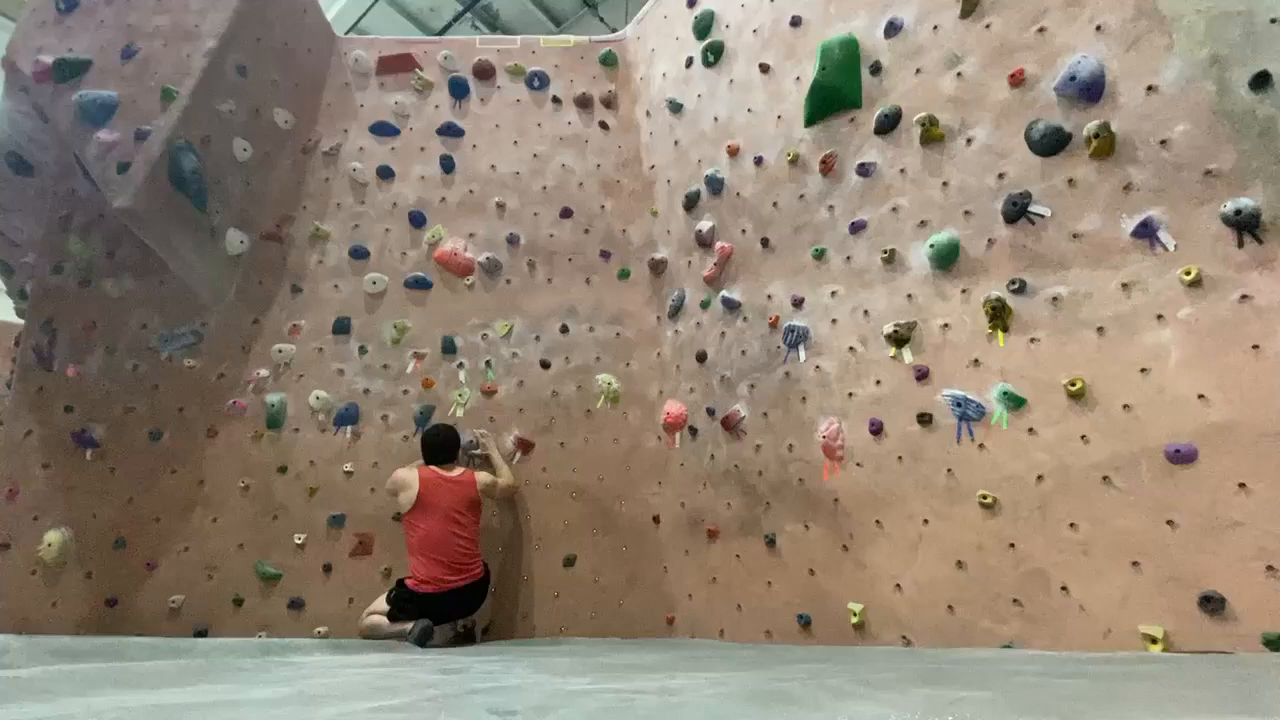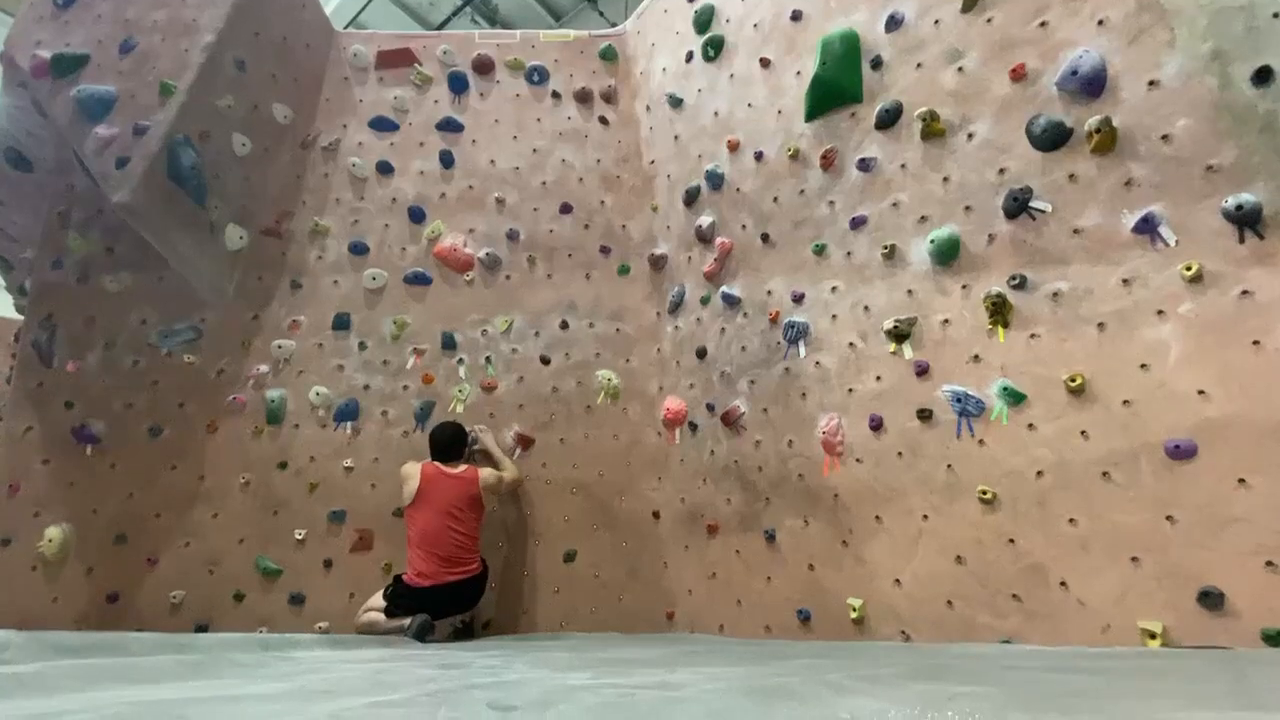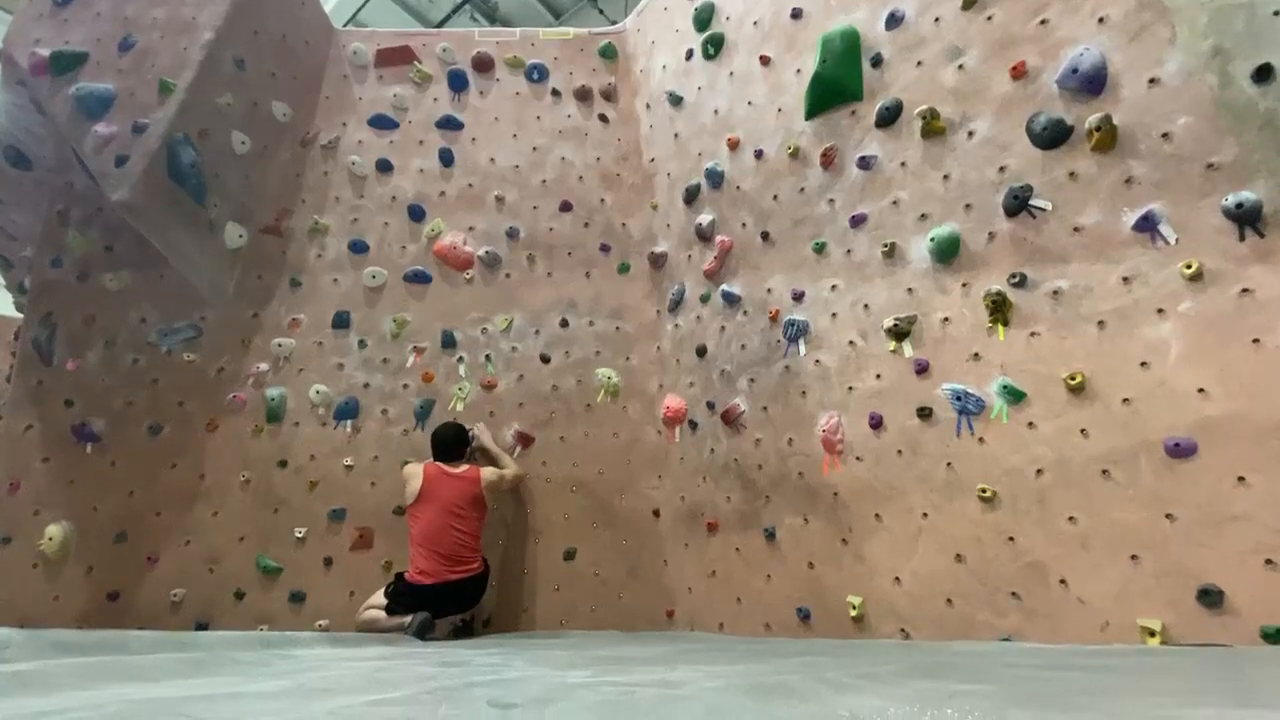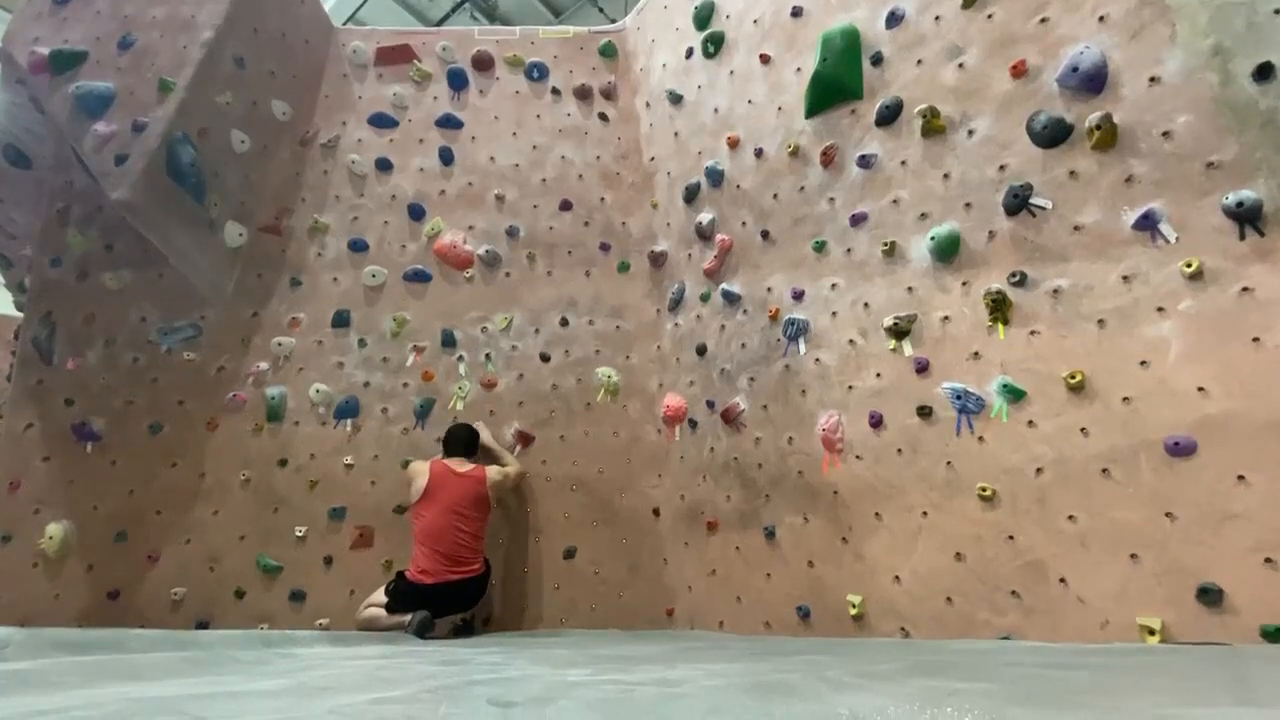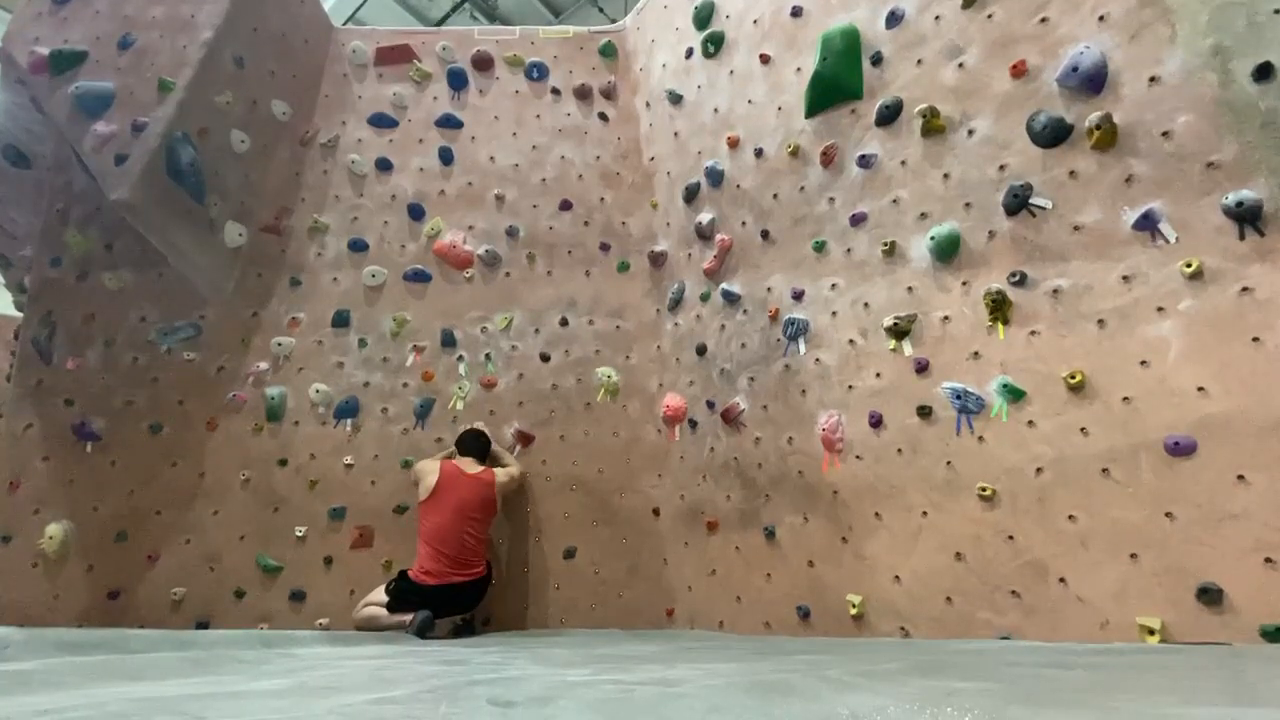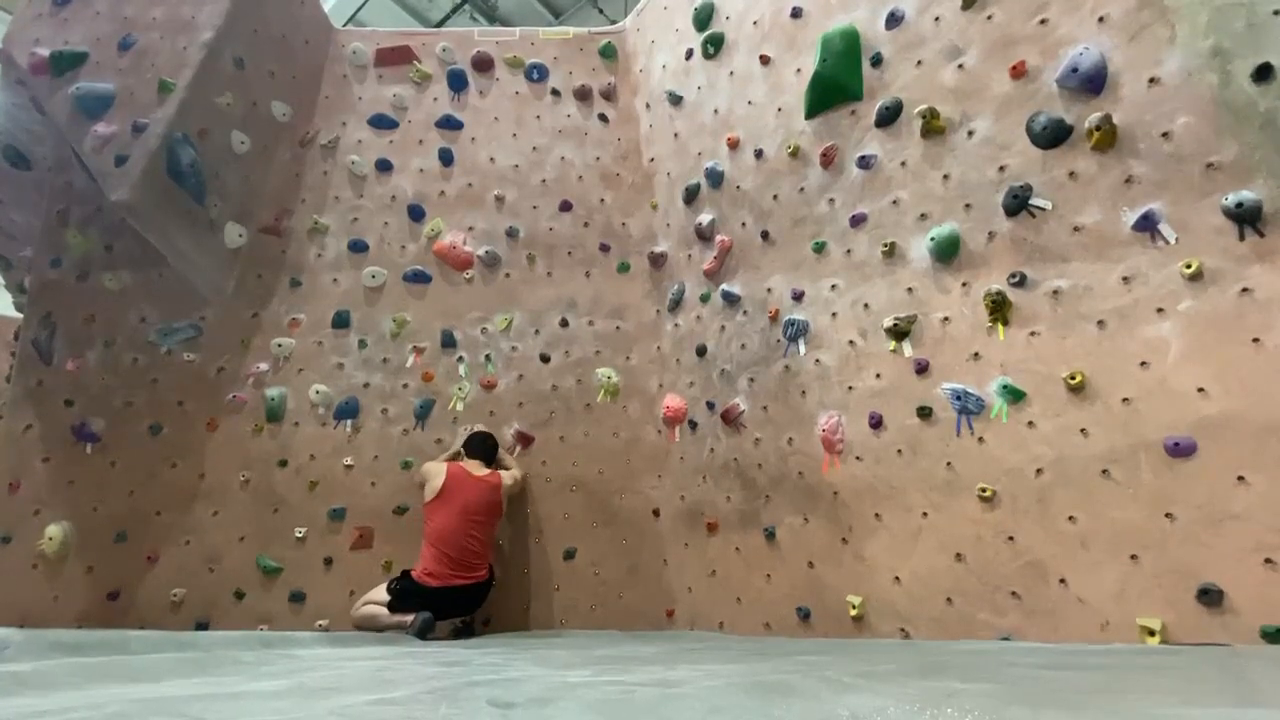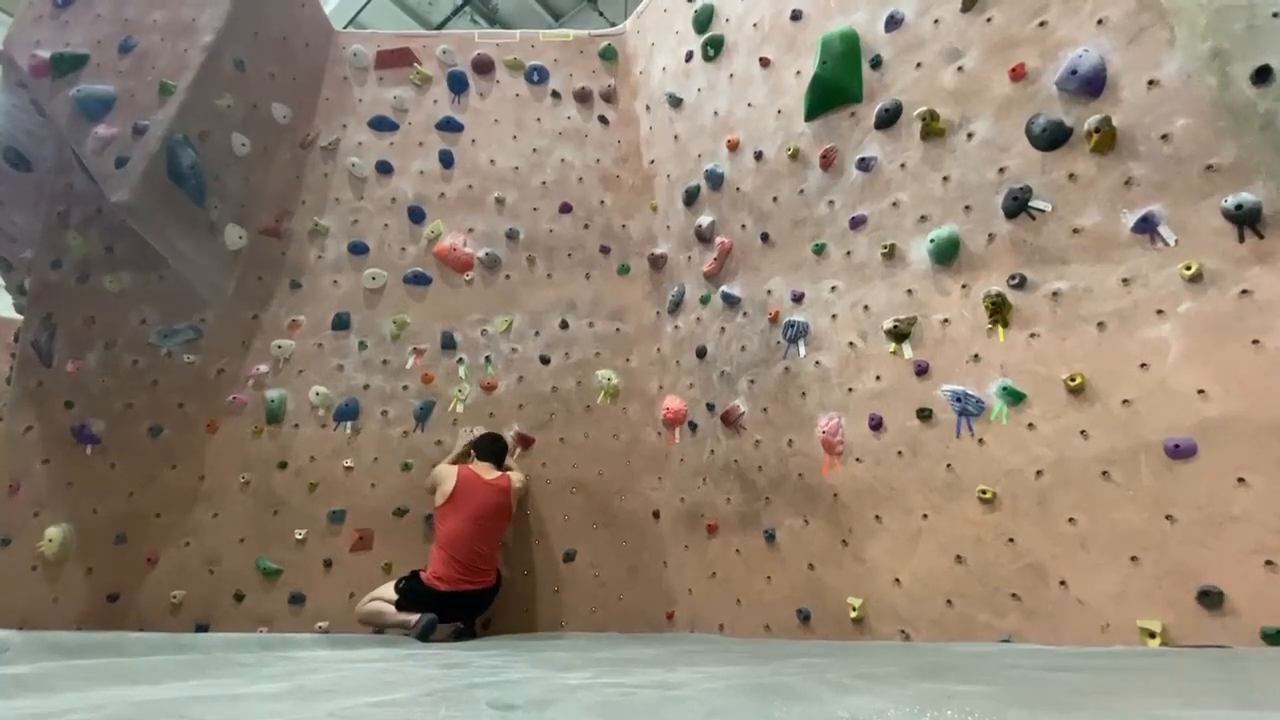
dt=0.5s
person 1, frame 1
left shoulder: (407, 479)
right shoulder: (478, 480)
right elbow: (510, 485)
left wrist: (428, 459)
right wrist: (492, 450)
left hip: (427, 596)
right hip: (473, 592)
left knee: (366, 624)
left ankle: (412, 628)
right ankle: (463, 625)
person 1, frame 2
left shoulder: (411, 473)
right shoulder: (482, 478)
right elbow: (514, 477)
left wrist: (446, 448)
right wrist: (491, 445)
left hip: (423, 590)
right hip: (470, 588)
left knee: (363, 620)
left ankle: (411, 623)
right ankle: (461, 621)
person 1, frame 3
left shoulder: (413, 473)
right shoulder: (484, 478)
right elbow: (516, 473)
left wrist: (449, 447)
right wrist: (488, 444)
left hip: (424, 589)
right hip: (471, 587)
left knee: (364, 618)
left ankle: (411, 621)
person 1, frame 4
left shoulder: (419, 471)
right shoulder: (488, 477)
right elbow: (516, 469)
left wrist: (452, 448)
right wrist: (488, 441)
left hip: (424, 587)
right hip: (471, 588)
left knee: (364, 616)
left ankle: (410, 619)
person 1, frame 5
left shoulder: (430, 471)
right shoulder: (497, 480)
right elbow: (515, 469)
left wrist: (453, 449)
right wrist: (488, 443)
left hip: (427, 588)
right hip: (473, 590)
left knee: (361, 615)
left ankle: (411, 619)
person 1, frame 6
left shoulder: (435, 471)
right shoulder: (502, 482)
right elbow: (516, 471)
left wrist: (456, 448)
right wrist: (490, 445)
left hip: (429, 589)
right hip: (475, 593)
left knee: (359, 613)
left ankle: (411, 619)
right ankle: (464, 621)
person 1, frame 7
left shoulder: (448, 474)
right shoulder: (515, 484)
left wrist: (458, 450)
right wrist: (494, 445)
left hip: (439, 592)
right hip: (483, 597)
left knee: (364, 609)
left ankle: (415, 619)
right ankle: (467, 623)
